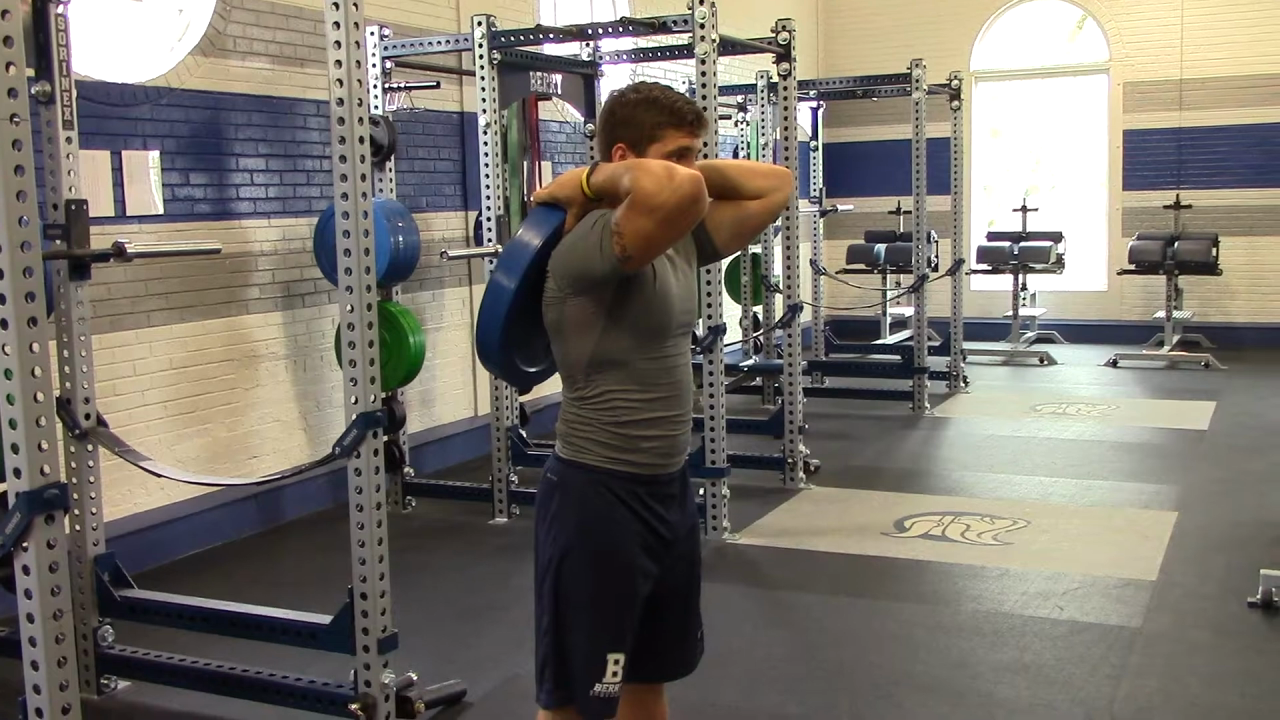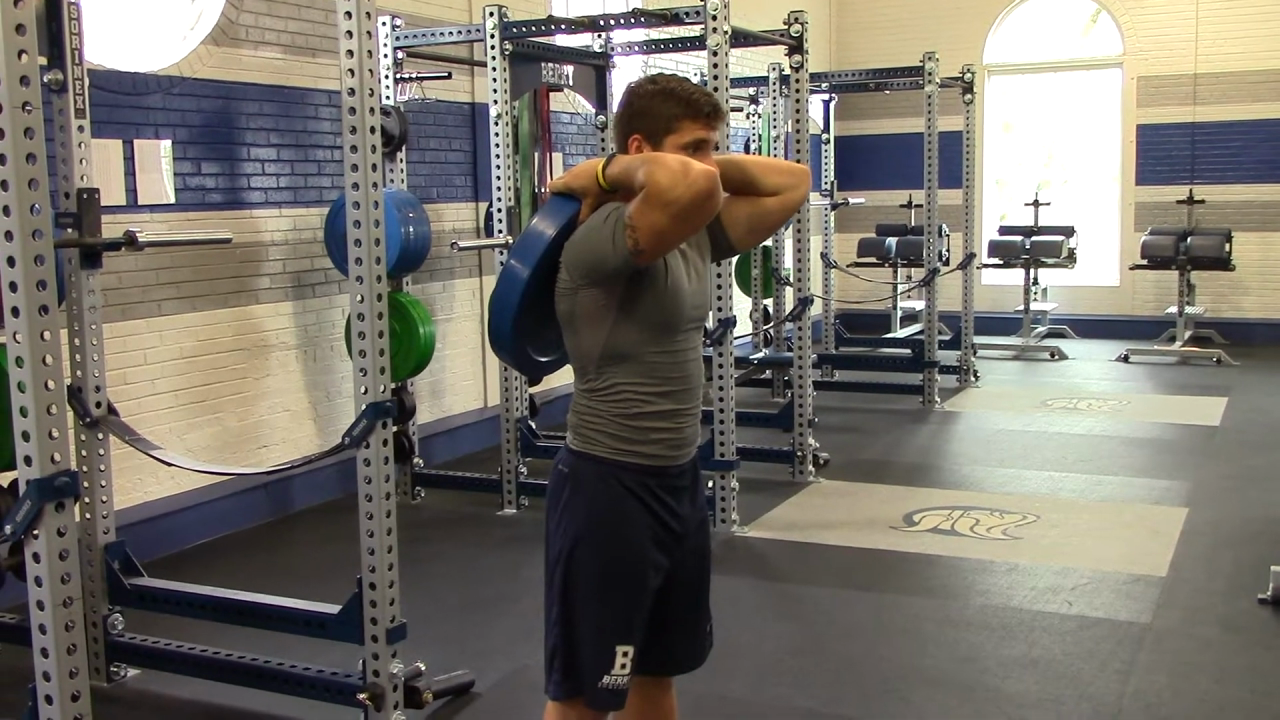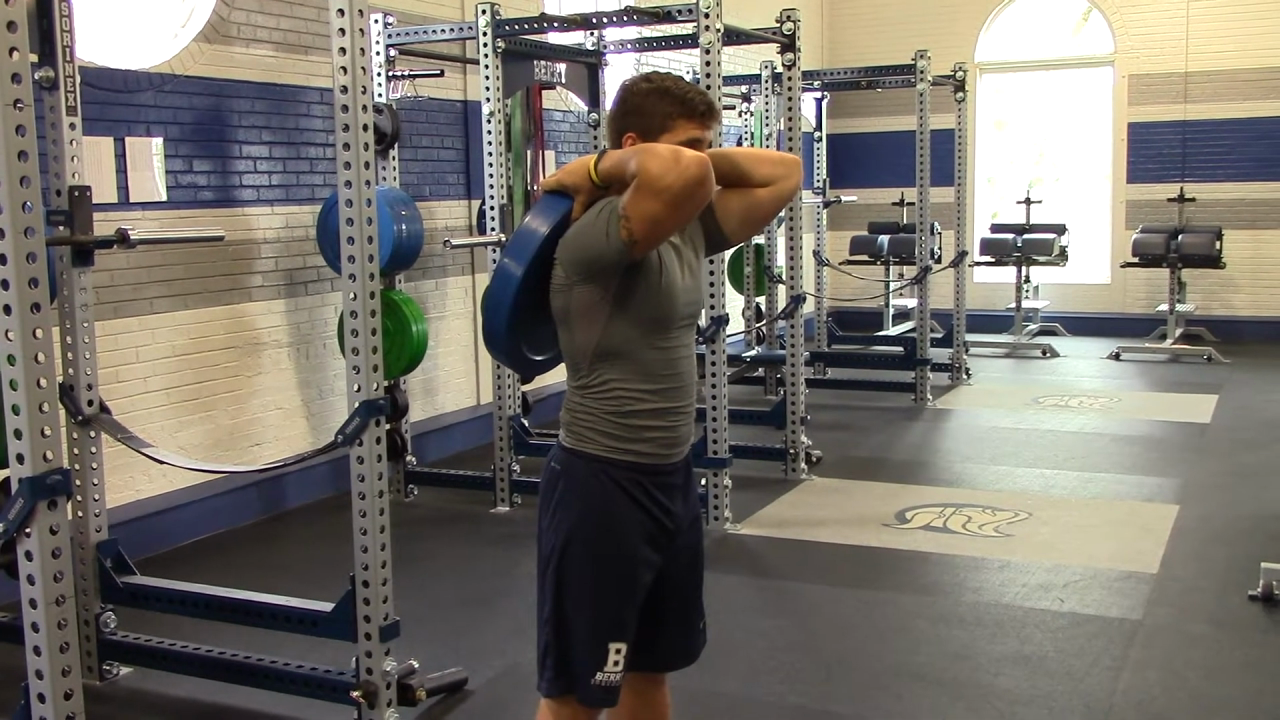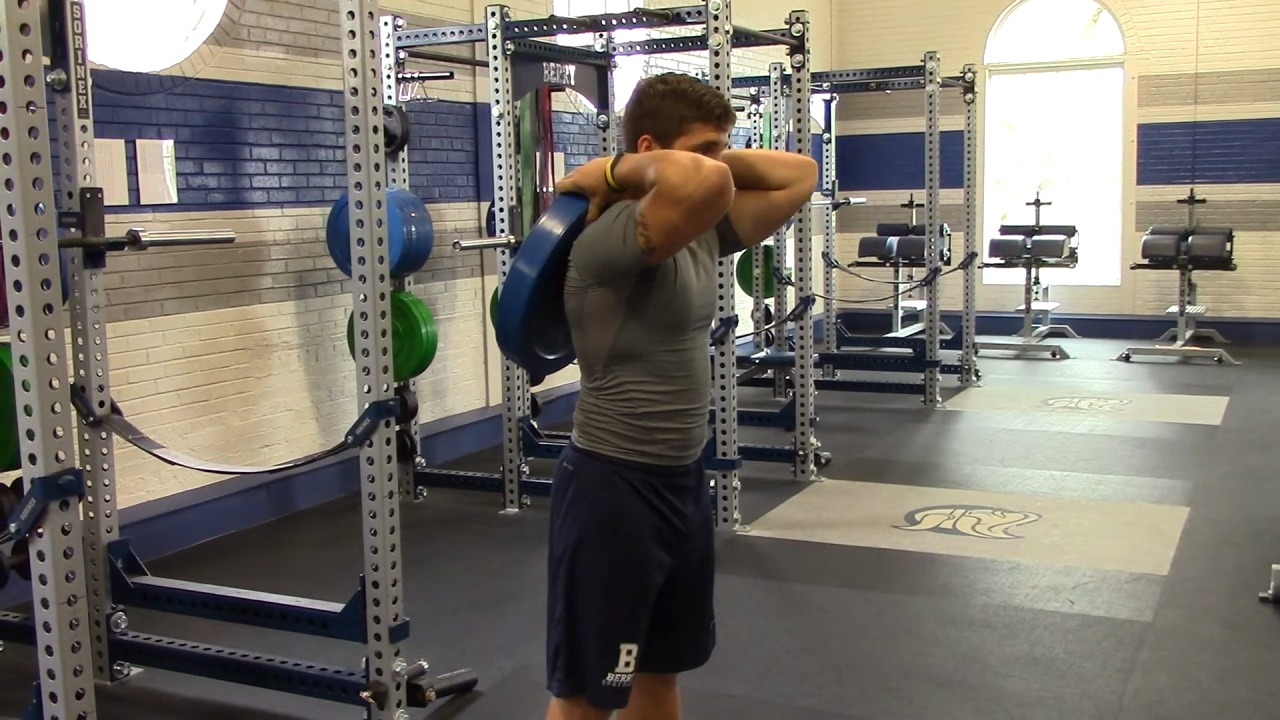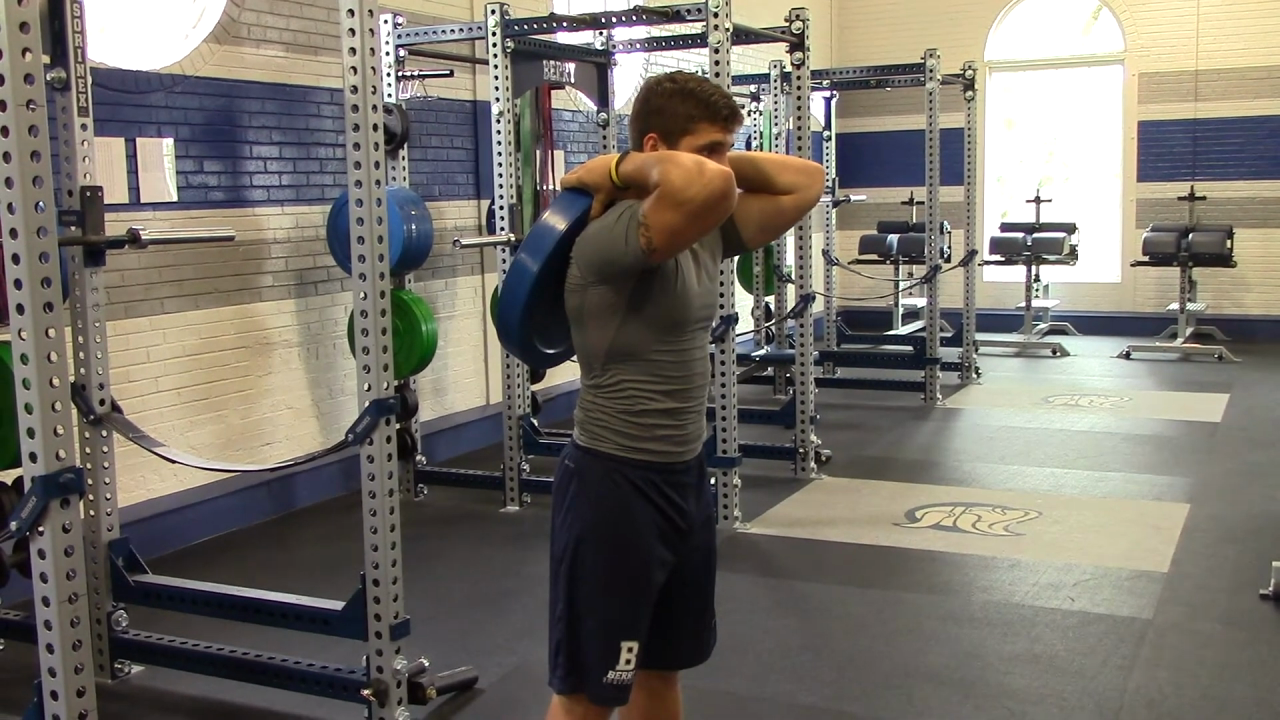
dt=1s
person 1, frame 1
left shoulder: (679, 239)
right shoulder: (590, 247)
left elbow: (775, 185)
right elbow: (679, 189)
left wrist: (691, 165)
right wrist: (592, 181)
left hip: (668, 487)
right hip: (597, 496)
person 1, frame 2
left shoulder: (693, 233)
right shoulder: (603, 240)
left elbow: (792, 183)
right elbow: (690, 186)
left wrist: (706, 160)
right wrist: (607, 172)
left hip: (679, 480)
right hip: (607, 488)
person 1, frame 3
left shoulder: (688, 228)
right shoulder: (598, 237)
left elbow: (784, 173)
right elbow: (683, 173)
left wrist: (702, 152)
right wrist: (598, 167)
left hip: (671, 476)
right hip: (600, 484)
left knee: (651, 668)
person 1, frame 4
left shoulder: (701, 230)
right shoulder: (613, 239)
left elbow: (797, 175)
right elbow: (703, 181)
left wrist: (713, 154)
right wrist: (615, 172)
left hip: (682, 479)
right hip: (612, 487)
person 1, frame 5
left shoulder: (703, 231)
right shoulder: (614, 238)
left elbow: (805, 182)
right elbow: (706, 185)
left wrist: (719, 155)
right wrist: (620, 170)
left hip: (685, 477)
right hip: (614, 484)
left knee: (663, 667)
